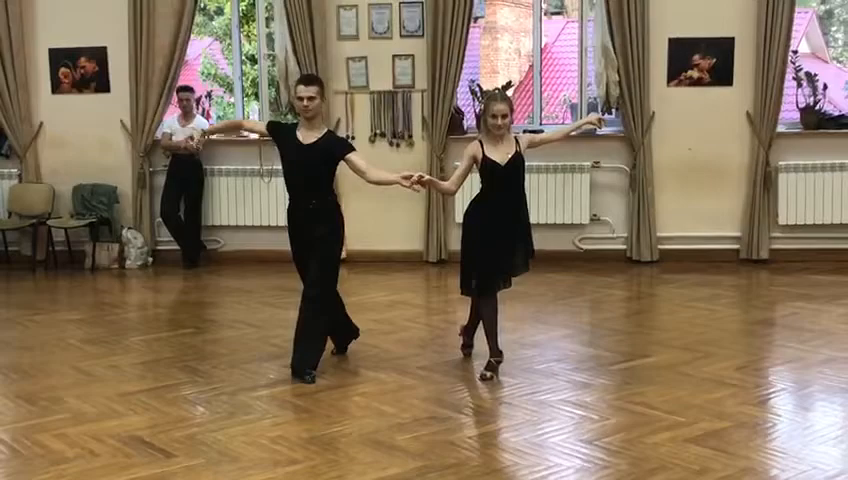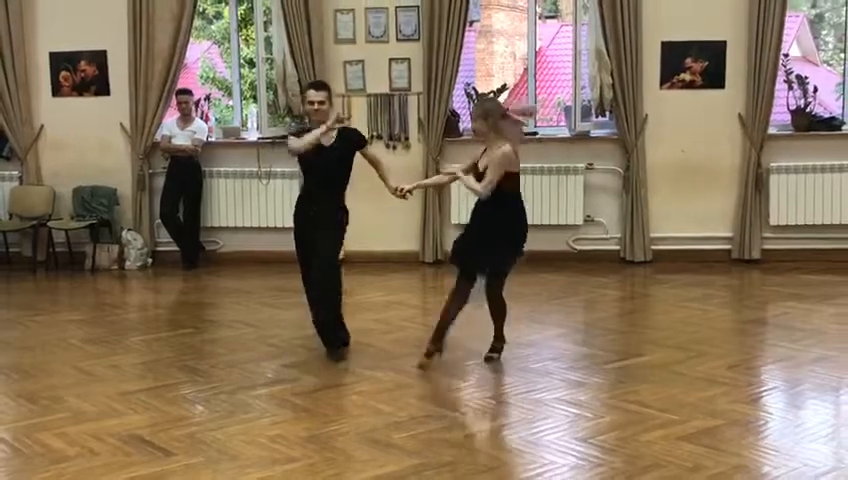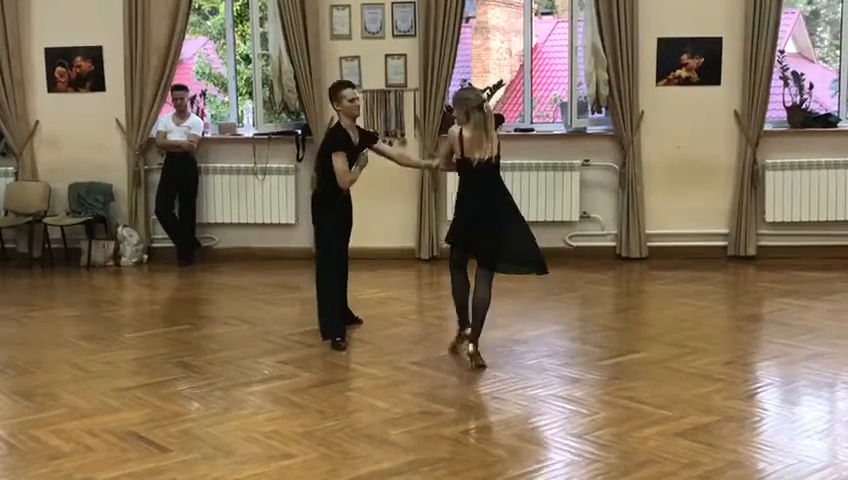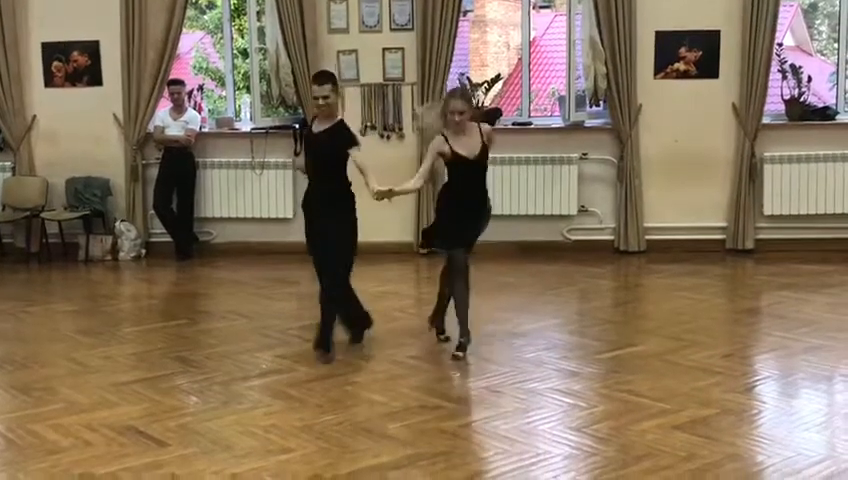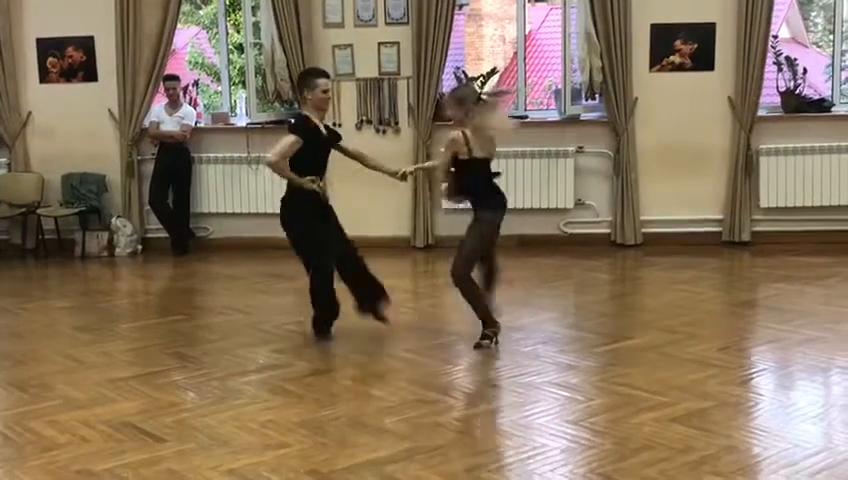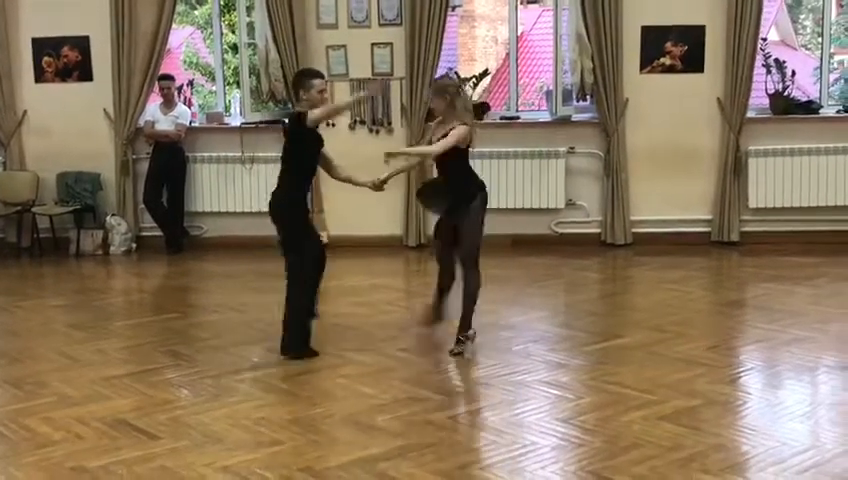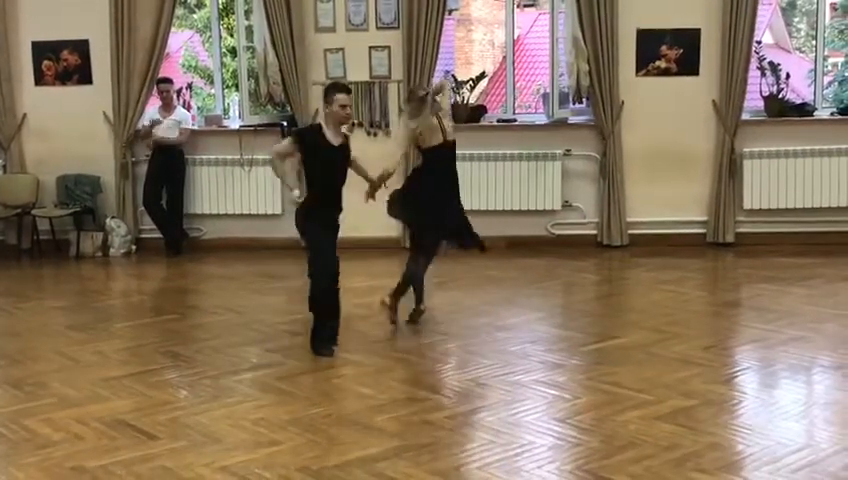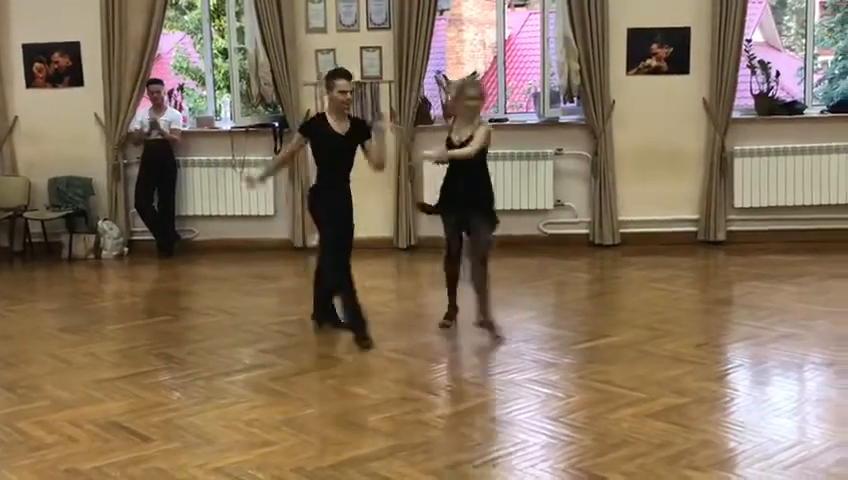
dt=0.7s
person 1, frame 1
left shoulder: (334, 143)
right shoulder: (282, 132)
left elbow: (368, 172)
right elbow: (243, 124)
left wrist: (399, 179)
right wrist: (204, 133)
left hip: (326, 220)
right hip: (297, 219)
left knee: (317, 289)
right knee: (318, 285)
left ankle: (304, 363)
right ankle: (344, 333)
person 1, frame 2
left shoulder: (350, 136)
right shoulder: (300, 138)
left elbow: (375, 161)
right elbow: (297, 146)
left wrist: (390, 185)
right wrist: (324, 128)
left hip: (332, 213)
right hip: (305, 212)
left knee: (325, 273)
right knee: (312, 279)
left ankle: (335, 338)
right ankle: (335, 335)
person 1, frame 3
left shoulder: (361, 134)
right shoulder: (336, 137)
left elbow: (395, 154)
right elbow: (345, 181)
left wrist: (427, 164)
right wrist: (361, 161)
left hip: (341, 205)
right hip: (328, 206)
left knee: (341, 260)
right knee: (330, 264)
left ankle: (341, 312)
right ankle: (334, 331)
person 1, frame 4
left shoulder: (343, 132)
right shoulder: (310, 125)
left elbow: (360, 163)
left wrist: (373, 187)
right wrist: (306, 166)
left hip: (339, 207)
right hip: (313, 205)
left knee: (335, 270)
right knee: (325, 270)
left ankle: (326, 339)
right ankle: (357, 320)
person 1, frame 5
left shoulder: (324, 130)
right shoulder: (302, 126)
left elbow: (354, 154)
right elbow: (273, 159)
left wrist: (390, 171)
right wrist: (300, 181)
left hip: (315, 204)
right hip: (300, 206)
left knee: (344, 252)
right knee: (321, 265)
right ankle: (323, 323)
person 1, frame 6
left shoulder: (312, 132)
right shoulder: (299, 122)
left elbow: (332, 170)
right elbow: (330, 112)
left wrist: (365, 183)
right wrist: (361, 96)
left hip: (295, 204)
right hip: (287, 204)
left knee: (313, 260)
right knee: (303, 267)
right ankle: (294, 342)
person 1, frame 7
left shoulder: (343, 137)
right shoulder: (308, 134)
right elbow: (277, 156)
left wrist: (371, 180)
right wrist: (294, 187)
left hip: (331, 213)
right hip: (312, 214)
left knee: (322, 266)
right knee: (327, 267)
left ankle: (317, 305)
right ankle: (322, 337)
person 1, frame 8
left shoulder: (359, 127)
right shoulder: (315, 125)
left elbow: (378, 165)
right elbow: (288, 154)
left wrist: (380, 136)
right wrist: (262, 176)
left hip: (342, 195)
right hip: (325, 197)
left knee: (331, 257)
right knee: (339, 258)
left ankle: (323, 312)
right ankle: (358, 325)
person 2, frame 1
left shoulder: (522, 142)
right shoulder: (476, 148)
left elbow: (557, 135)
right elbow: (451, 187)
left wrist: (585, 121)
right wrist: (431, 182)
left hip: (512, 222)
right hip: (483, 222)
left knee: (488, 284)
right knee: (485, 285)
left ankle: (469, 330)
right ankle: (494, 354)
person 2, frame 2
left shoulder: (504, 151)
right shoulder: (488, 150)
left elbow: (483, 191)
right elbow: (451, 175)
left wrist: (462, 175)
right wrist: (416, 185)
left hip: (507, 226)
right hip: (484, 222)
left knee: (494, 287)
right knee: (464, 282)
left ankle: (498, 339)
right ankle: (437, 340)
person 2, frame 3
left shoulder: (455, 133)
right shoulder: (493, 136)
left elbow: (444, 163)
left hip: (470, 212)
right hip: (498, 211)
left knee: (458, 267)
right knee: (484, 277)
left ankle: (464, 327)
right ankle: (473, 341)
person 2, frame 4
left shoulder: (484, 131)
right shoulder: (440, 142)
right elbow: (418, 181)
right wrist: (393, 191)
left hip: (474, 206)
right hip: (453, 209)
left knee: (455, 266)
right knee: (459, 268)
left ankle: (438, 317)
right ankle: (463, 334)
person 2, frame 5
left shoulder: (457, 137)
right shoulder: (486, 131)
left elbow: (444, 171)
left wrist: (453, 186)
right wrist: (419, 167)
left hip: (487, 207)
right hip: (486, 200)
left knee: (460, 271)
right knee: (484, 256)
left ankle: (490, 325)
right ankle: (486, 300)
person 2, frame 6
left shoulder: (463, 128)
right shoulder: (437, 125)
left elbow: (433, 151)
right elbow: (423, 158)
left wrist: (399, 152)
right wrist: (390, 175)
left hip: (469, 198)
right hip: (453, 197)
left knee: (468, 262)
right knee: (444, 257)
left ankle: (465, 330)
right ankle: (438, 306)
person 2, frame 7
left shoulder: (415, 129)
right shoulder: (444, 114)
left elbow: (394, 168)
right elbow: (443, 85)
left wrist: (375, 183)
left hip: (422, 190)
right hip: (444, 192)
left knee: (420, 249)
right knee: (425, 251)
left ankle: (418, 304)
right ankle: (394, 298)
person 2, frame 8
left shoulder: (482, 128)
right shoulder: (452, 123)
left elbow: (470, 152)
left wrist: (436, 154)
right wrist: (440, 154)
left hip: (477, 195)
right hip: (453, 191)
left knee: (480, 253)
right knee: (453, 251)
left ankle: (485, 315)
right ankle: (452, 307)
person 3, frame 1
left shoulder: (201, 123)
right shoulder: (170, 121)
left elbow: (196, 148)
right elbow: (163, 144)
left wrist: (173, 146)
right wrist: (184, 143)
left hip: (193, 167)
right hip: (175, 166)
left knee: (192, 212)
right knee: (167, 211)
left ankle: (192, 254)
right ankle: (192, 246)
person 3, frame 2
left shoulder: (200, 126)
right shoulder: (169, 124)
left elbow: (194, 151)
right elbow: (162, 146)
left wrist: (173, 149)
right wrist: (183, 147)
left hip: (191, 169)
right hip: (174, 169)
left knee: (191, 214)
right knee: (166, 212)
left ankle: (191, 255)
right ankle: (191, 247)
person 3, frame 3
left shoulder: (196, 121)
right shoulder: (164, 119)
left elbow: (190, 147)
right elbow: (158, 142)
left wrist: (169, 144)
right wrist: (179, 143)
left hip: (187, 165)
right hip: (170, 164)
left knee: (187, 210)
right knee: (162, 208)
left ankle: (186, 251)
right ankle: (187, 243)
person 3, frame 4
left shoulder: (193, 116)
right shoulder: (161, 114)
left elbow: (188, 141)
right elbow: (156, 137)
left wrist: (166, 139)
right wrist: (178, 137)
left hip: (185, 160)
right hip: (168, 159)
left knee: (185, 204)
right knee: (160, 203)
left ankle: (184, 245)
right ankle: (185, 238)
person 3, frame 5
left shoulder: (188, 111)
right shoulder: (157, 109)
left elbow: (183, 137)
right elbow: (151, 133)
left wrist: (161, 135)
right wrist: (173, 133)
left hip: (180, 155)
right hip: (163, 155)
left knee: (181, 199)
right knee: (155, 199)
left ankle: (180, 240)
right ankle: (182, 234)
person 3, frame 6
left shoulder: (183, 110)
right shoulder: (152, 108)
left elbow: (178, 136)
right elbow: (146, 132)
left wrist: (156, 135)
right wrist: (168, 132)
left hip: (175, 155)
right hip: (158, 154)
left knee: (175, 198)
right knee: (150, 198)
left ankle: (174, 238)
right ankle: (176, 232)
person 3, frame 7
left shoulder: (183, 114)
right shoulder: (151, 112)
left elbow: (183, 139)
right elbow: (142, 136)
left wrist: (162, 139)
right wrist: (151, 127)
left hip: (175, 157)
right hip: (157, 157)
left knee: (174, 200)
right knee: (149, 200)
left ankle: (174, 241)
right ankle: (175, 234)
person 3, frame 8
left shoulder: (174, 114)
right shoulder: (141, 114)
left elbow: (175, 139)
right elbow: (135, 140)
left wrist: (160, 130)
right wrist: (148, 132)
left hip: (166, 158)
right hip: (148, 158)
left knee: (166, 202)
right knee: (141, 202)
left ankle: (166, 242)
right ankle: (167, 236)
